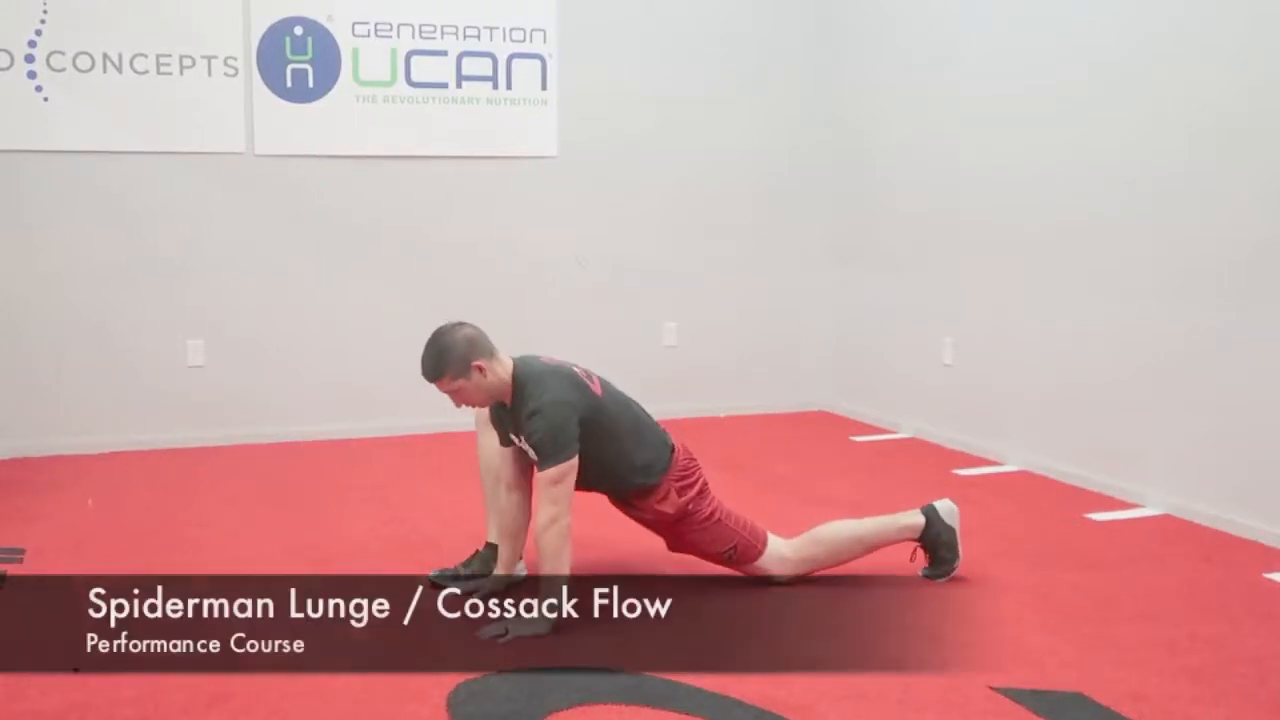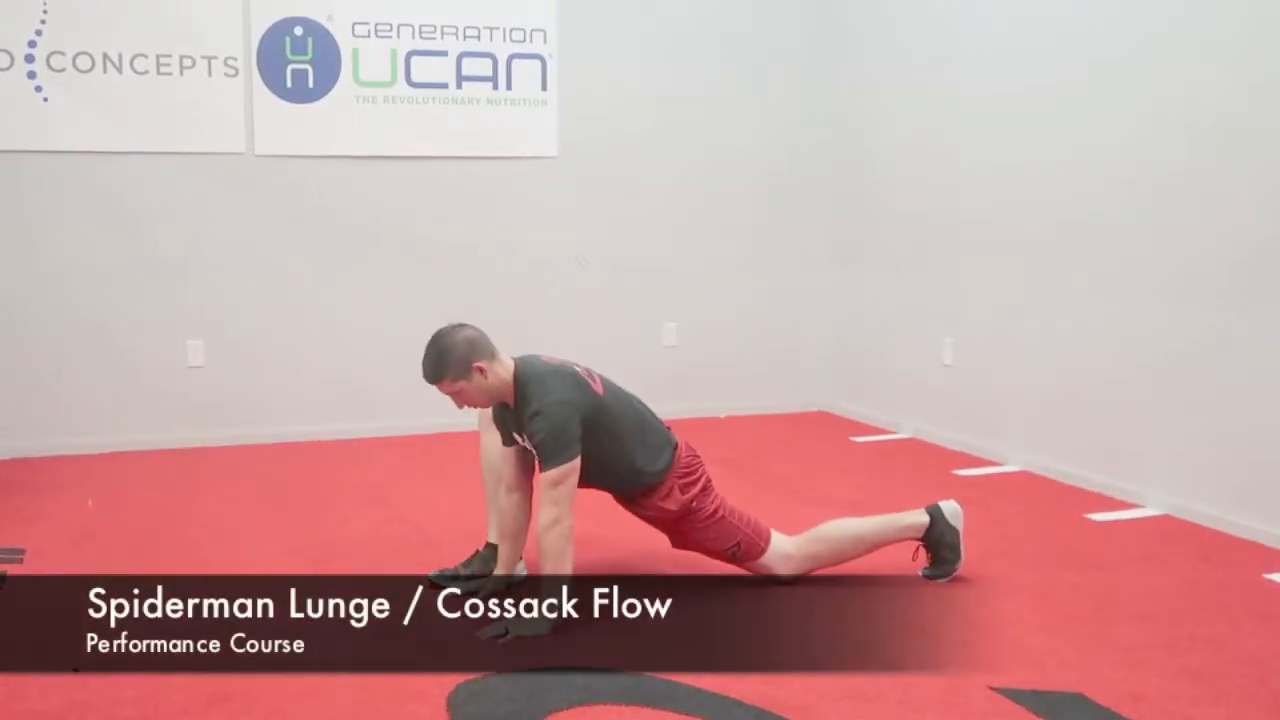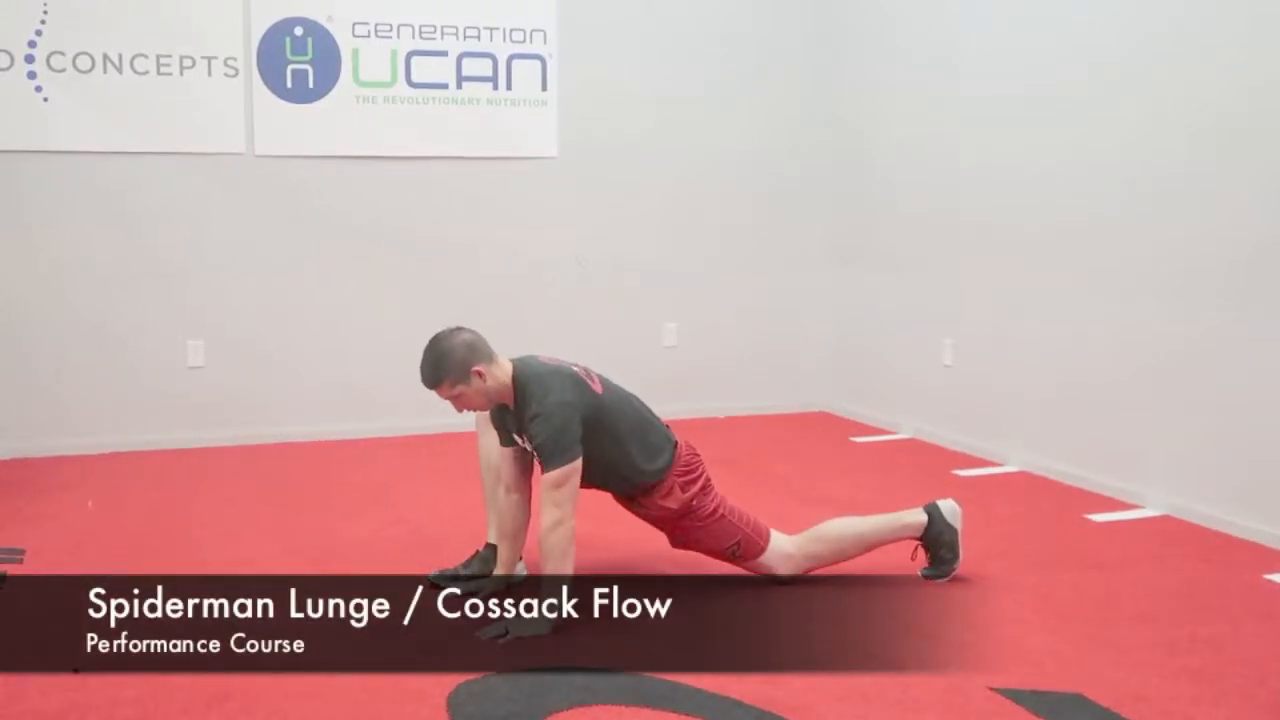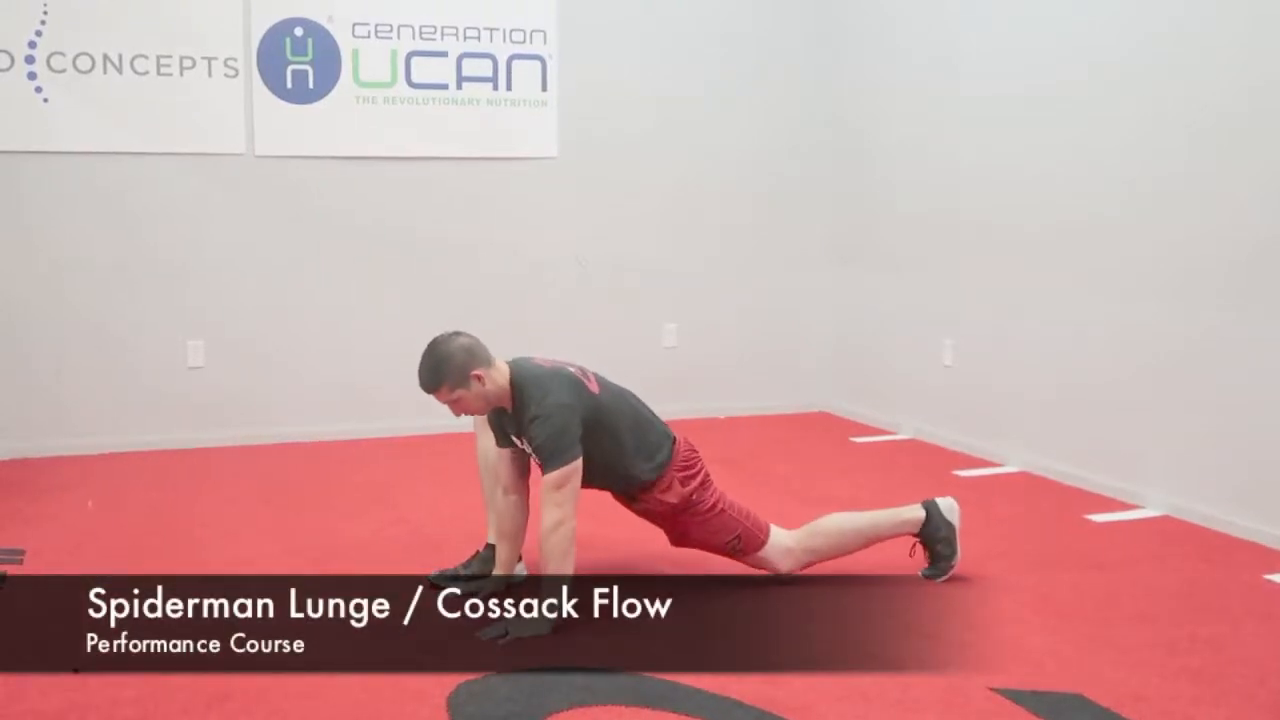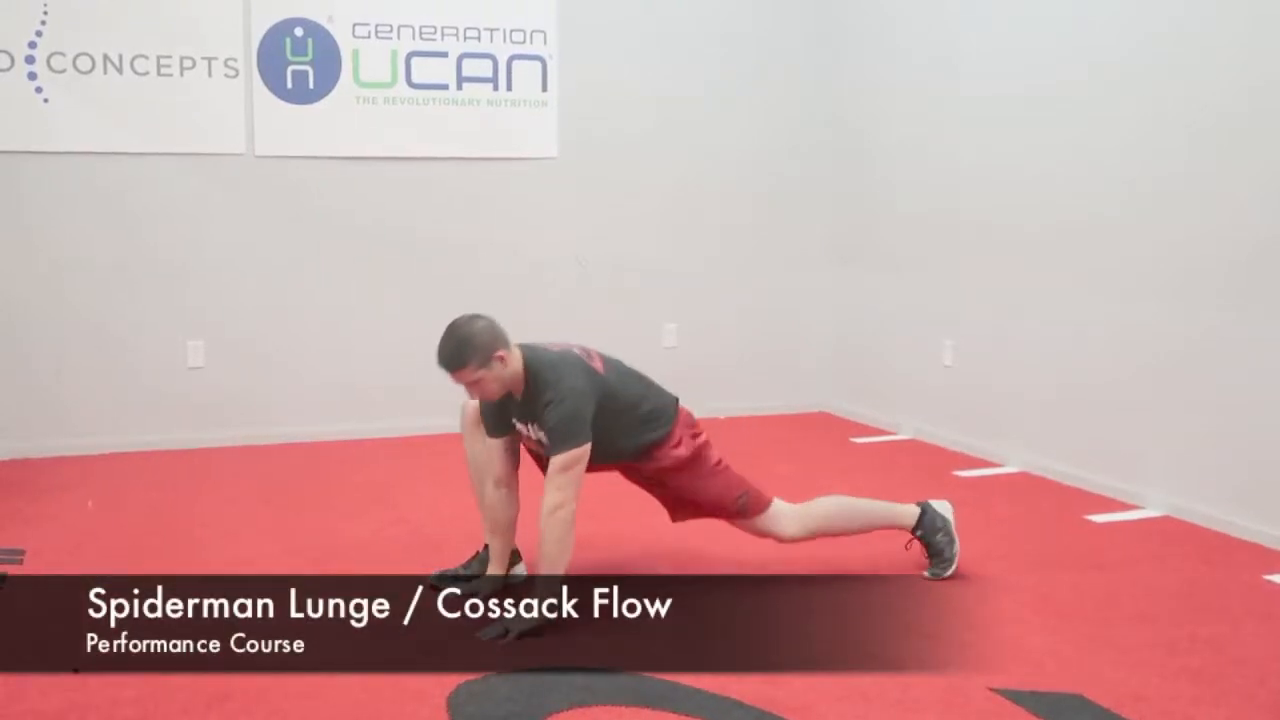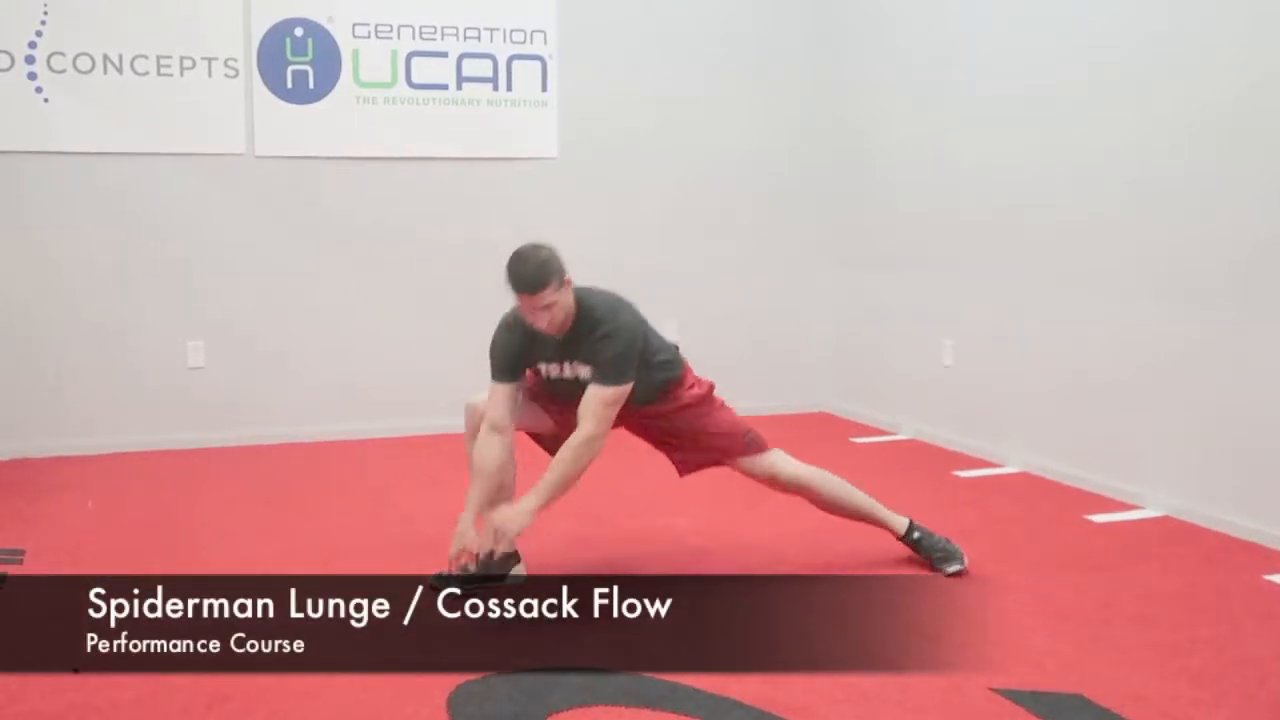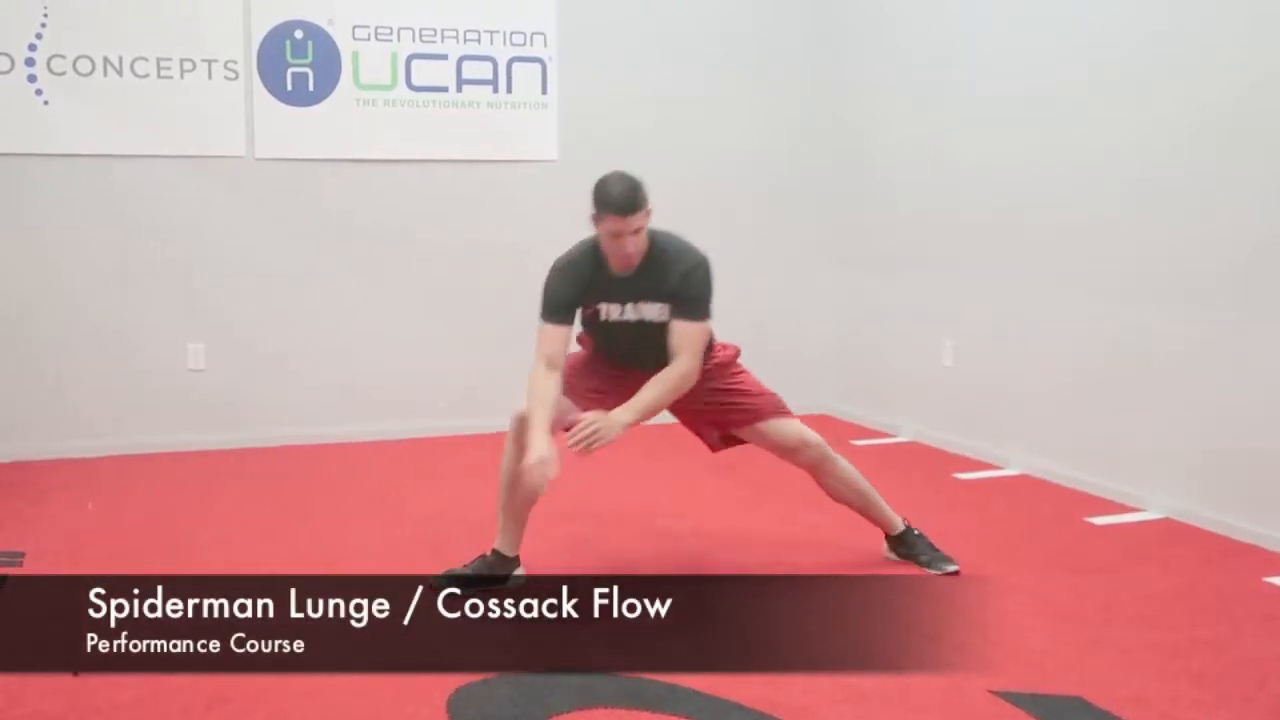
dt=0.2s
person 1, frame 1
left shoulder: (547, 406)
right shoulder: (506, 386)
left elbow: (554, 518)
right elbow: (515, 487)
left wrist: (546, 616)
right wrist: (501, 572)
left hip: (662, 489)
right hip: (623, 469)
left knee: (785, 562)
right knee: (487, 433)
left ankle: (926, 521)
right ankle: (494, 556)
person 1, frame 2
left shoulder: (549, 406)
right shoulder: (510, 388)
left elbow: (555, 519)
right elbow: (514, 488)
right wrist: (501, 574)
left hip: (665, 485)
right hip: (628, 467)
left knee: (789, 559)
right knee: (489, 435)
left ankle: (930, 521)
right ankle: (491, 557)
person 1, frame 3
left shoulder: (549, 406)
right shoulder: (508, 390)
left elbow: (557, 520)
right elbow: (512, 488)
right wrist: (500, 576)
left hip: (665, 484)
right hip: (629, 467)
left knee: (787, 558)
right knee: (488, 438)
left ankle: (928, 520)
right ankle: (491, 556)
person 1, frame 4
left shoulder: (548, 407)
right shoulder: (504, 392)
left elbow: (559, 519)
right elbow: (509, 489)
right wrist: (501, 578)
left hip: (663, 480)
right hip: (627, 464)
left knee: (787, 553)
right knee: (485, 439)
left ankle: (925, 517)
right ankle: (493, 557)
person 1, frame 5
left shoulder: (562, 388)
right shoulder: (499, 389)
left elbow: (560, 503)
right elbow: (500, 482)
right wrist: (498, 573)
left hip: (662, 445)
right hip: (611, 443)
left knee: (785, 523)
right knee: (473, 424)
left ankle: (921, 517)
right ankle: (491, 557)
person 1, frame 6
left shoulder: (614, 322)
right shoulder: (511, 333)
left elbow: (591, 436)
right elbow: (496, 430)
left wrist: (525, 509)
right wrist: (471, 518)
left hip: (664, 395)
right hip: (579, 395)
left knee: (780, 471)
right knee: (480, 413)
left ankle: (909, 531)
right ankle: (500, 558)
person 1, frame 7
left shoulder: (686, 264)
right shoulder: (569, 271)
left elbow: (686, 366)
right elbow: (547, 368)
left wrist: (621, 419)
right wrist: (541, 438)
left hip: (697, 366)
right hip: (611, 363)
left knee: (803, 445)
right knee: (525, 423)
left ankle: (901, 535)
right ankle: (504, 558)
